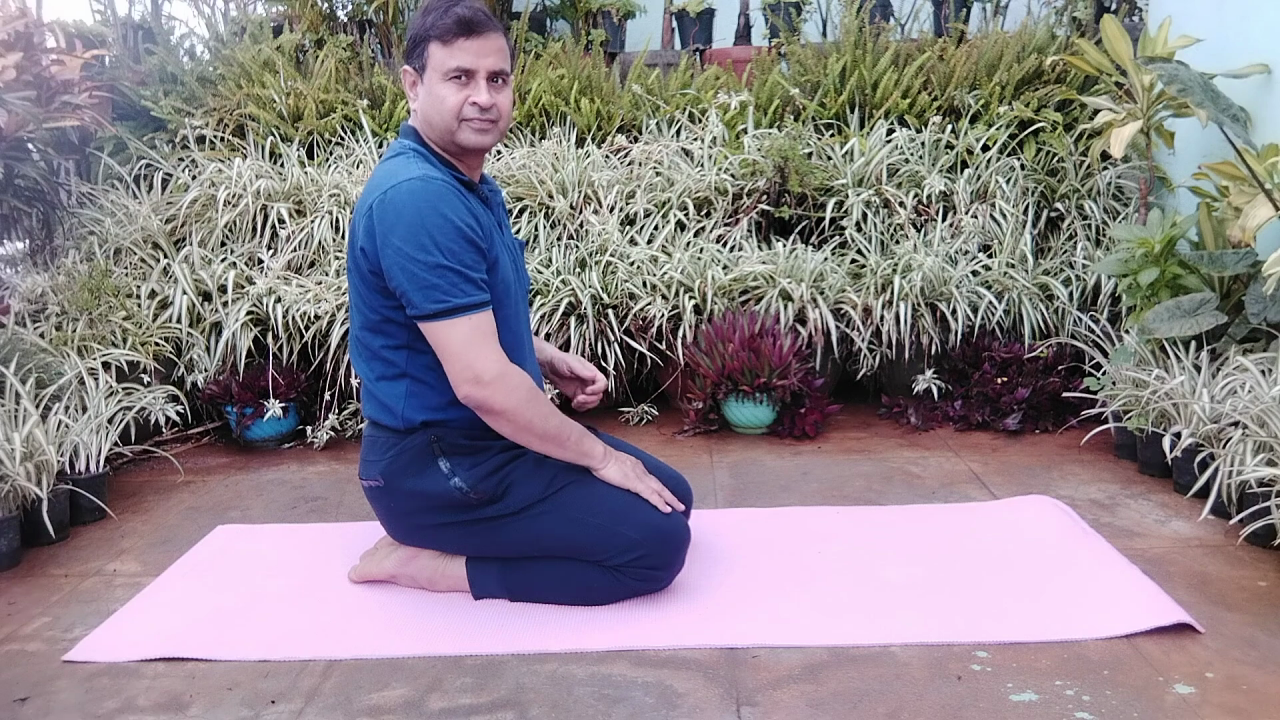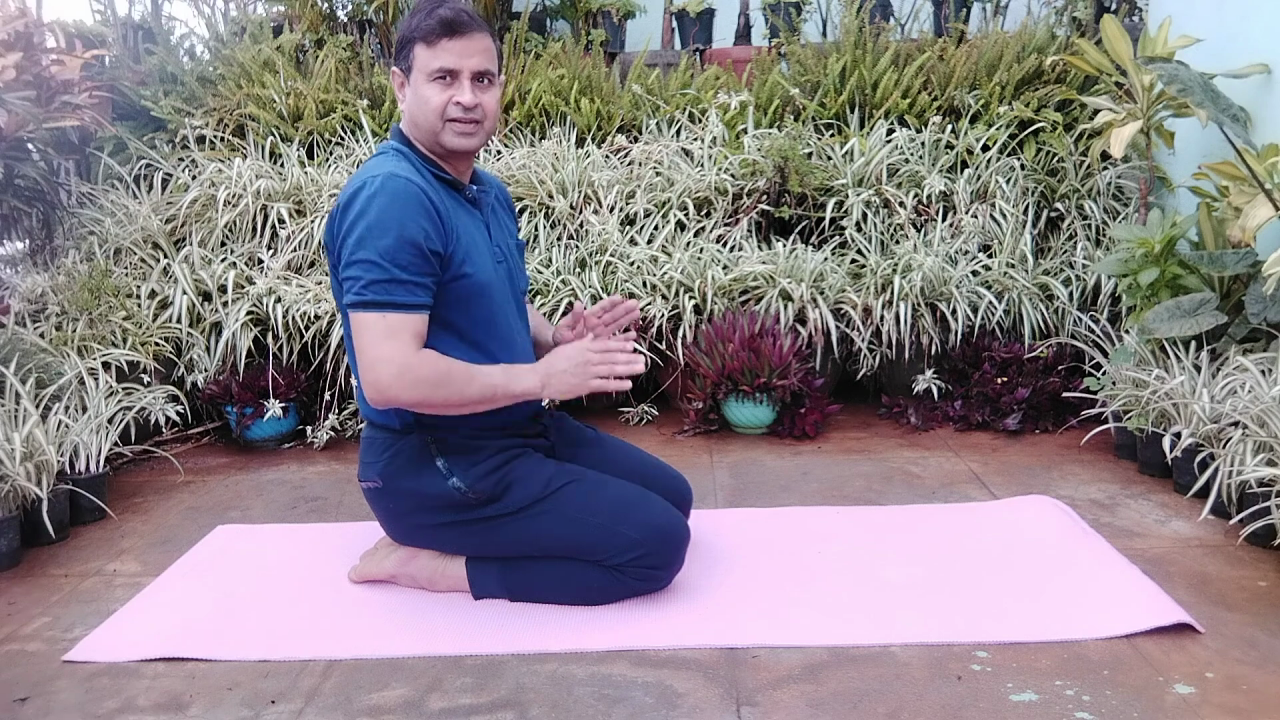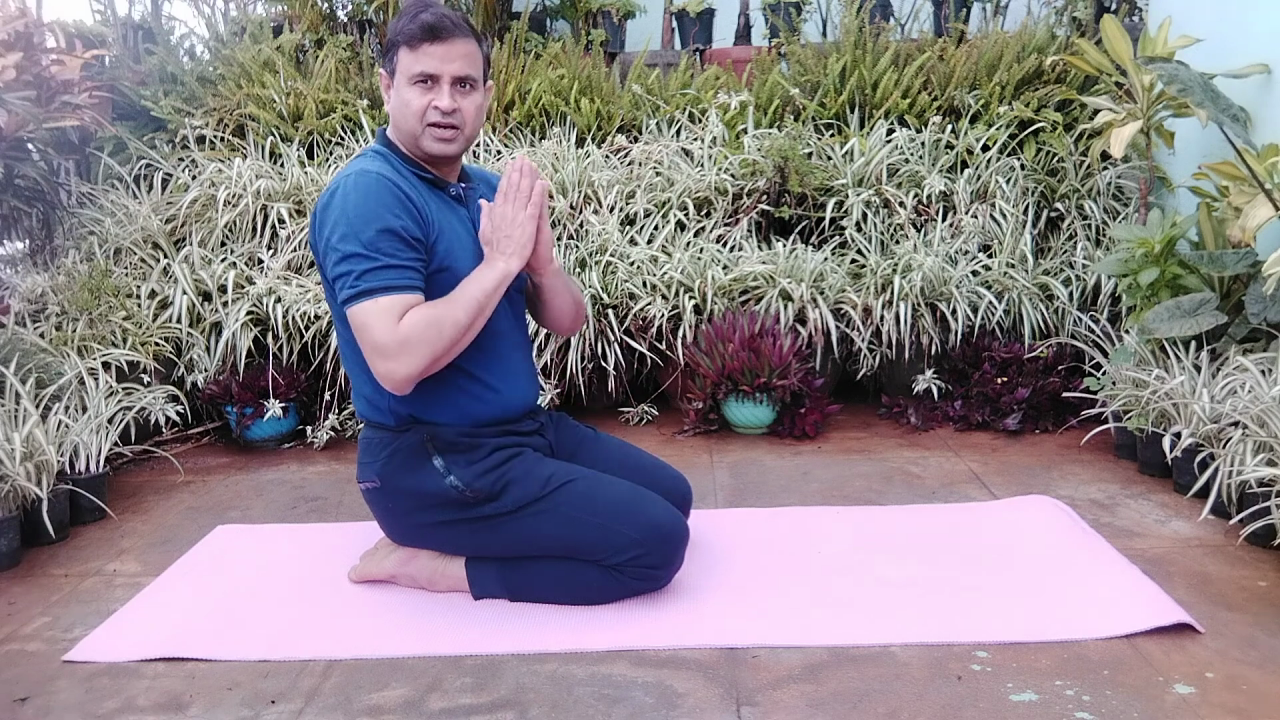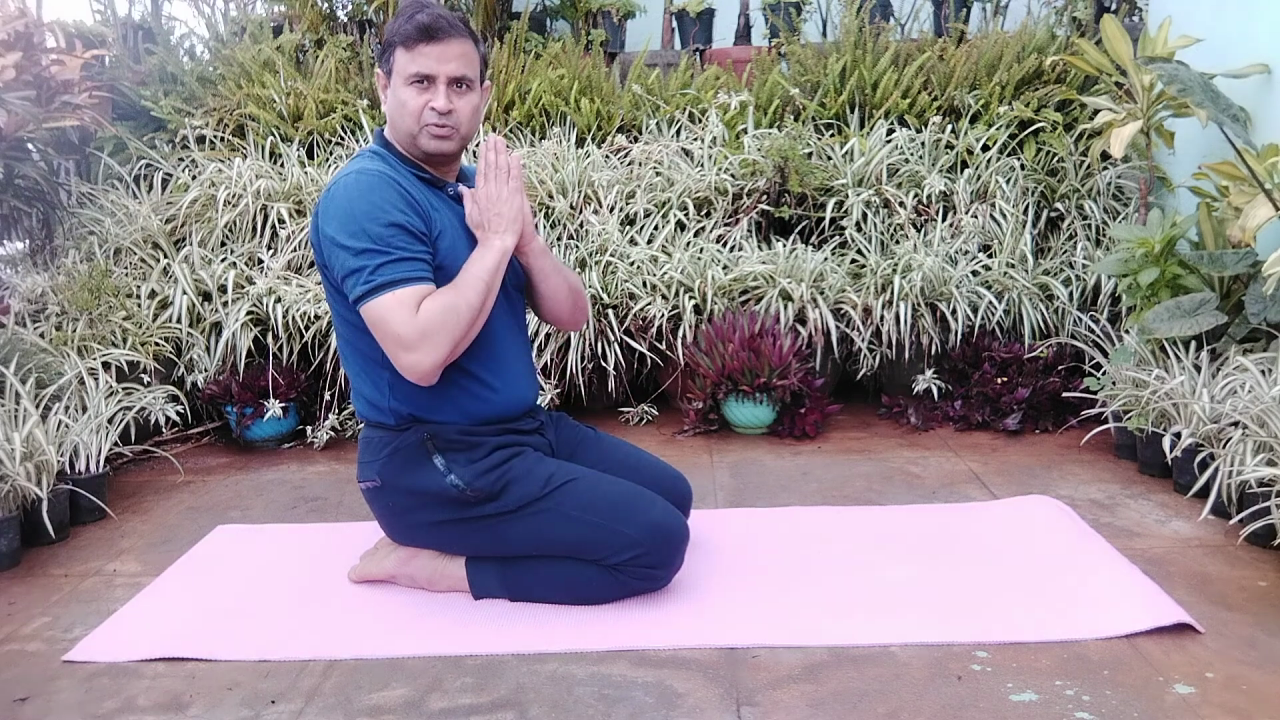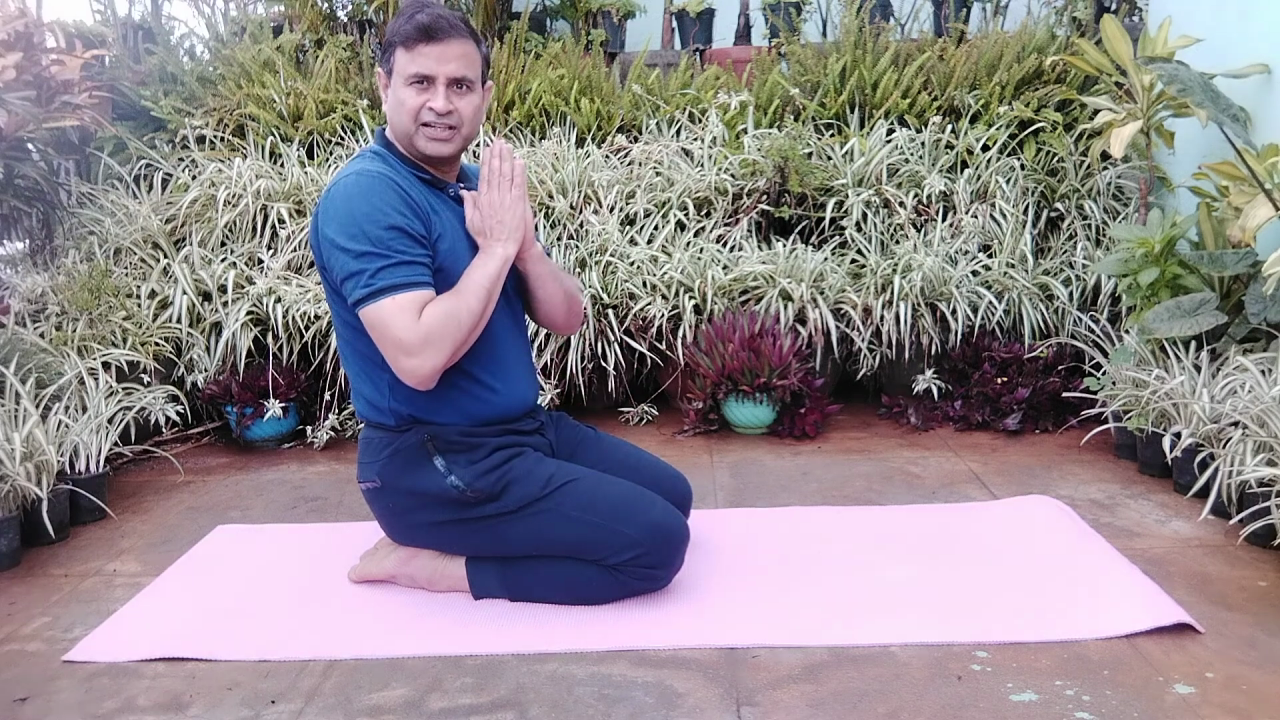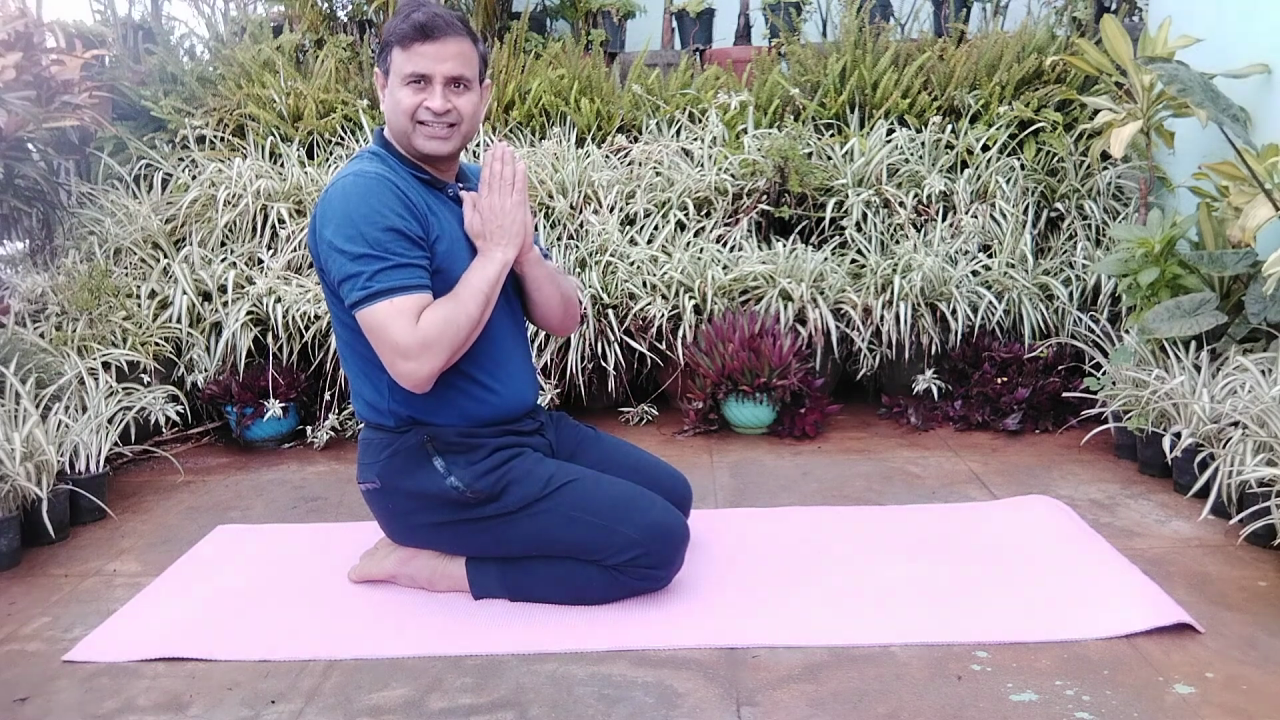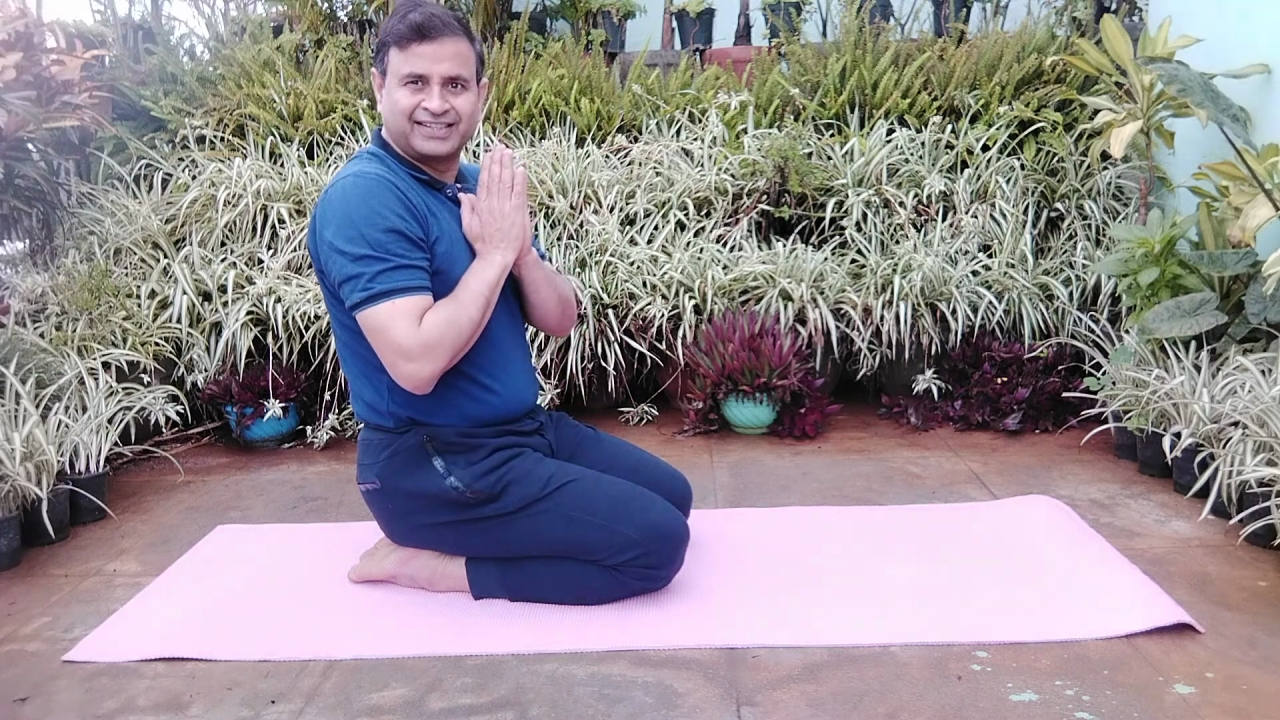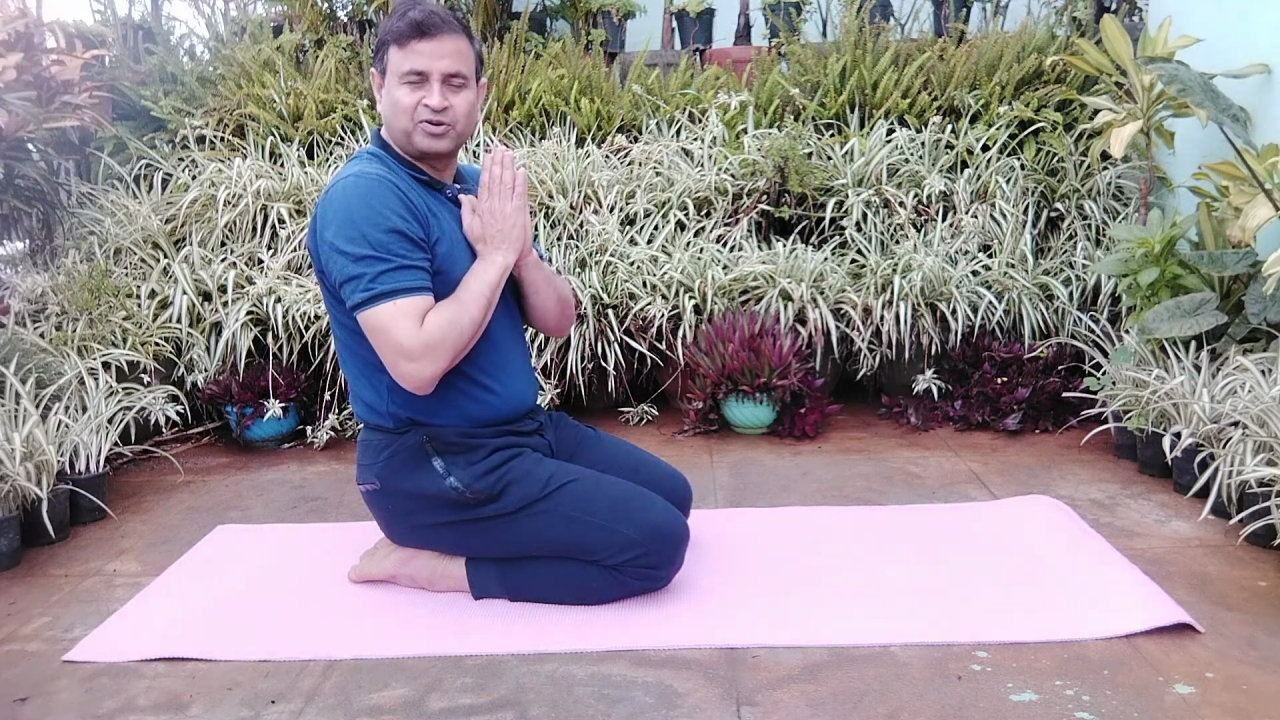
dt=0.3s
person 1, frame 1
left shoulder: (475, 188)
right shoulder: (417, 196)
right elbow: (481, 381)
left wrist: (551, 359)
right wrist: (602, 456)
left hip: (495, 436)
right hip: (437, 464)
left knee: (669, 498)
right knee: (656, 544)
left ankle: (439, 544)
right ankle: (427, 561)
person 1, frame 2
left shoulder: (488, 192)
right shoulder: (389, 196)
right elbow: (388, 379)
left wrist: (559, 340)
right wrist: (540, 377)
left hip: (504, 433)
right hip: (435, 465)
left knee: (669, 496)
right knee: (656, 542)
left ankle: (439, 545)
right ankle: (431, 562)
person 1, frame 3
left shoulder: (486, 189)
right shoulder: (366, 196)
left elbow: (567, 322)
right elbow: (398, 363)
left wrist: (538, 252)
right wrist: (503, 259)
left hip: (520, 427)
right hip: (431, 465)
left knee: (671, 495)
right knee: (656, 542)
left ankle: (449, 543)
right ankle: (428, 562)
person 1, frame 4
left shoulder: (480, 188)
right shoulder: (365, 195)
left elbow: (571, 315)
right elbow: (421, 354)
left wrist: (524, 236)
right wrist: (494, 240)
right hip: (431, 463)
left knee: (670, 495)
right knee: (656, 541)
left ankle: (442, 544)
right ankle: (424, 561)
person 1, frame 5
left shoulder: (481, 188)
right shoulder: (366, 196)
left elbow: (567, 318)
right elbow: (419, 358)
left wrist: (524, 243)
right wrist: (496, 245)
left hip: (522, 426)
right hip: (432, 464)
left knee: (671, 494)
right knee: (656, 542)
left ankle: (441, 545)
right ankle: (429, 561)
person 1, frame 6
left shoulder: (483, 188)
right shoulder: (364, 197)
left elbow: (564, 319)
right elbow: (414, 362)
left wrist: (523, 247)
right wrist: (496, 249)
left hip: (524, 426)
right hip: (433, 465)
left knee: (671, 495)
right knee: (658, 540)
left ankle: (443, 545)
right ankle: (429, 562)
person 1, frame 7
left shoulder: (479, 188)
right shoulder: (364, 199)
left elbow: (561, 320)
right elbow: (416, 363)
left wrist: (520, 249)
right wrist: (494, 253)
right hip: (432, 464)
left knee: (671, 495)
right knee: (656, 542)
left ankle: (435, 548)
right ankle: (426, 561)
person 1, frame 8
left shoulder: (478, 189)
right shoulder: (364, 199)
left elbow: (559, 320)
right elbow: (417, 364)
left wrist: (521, 251)
right wrist: (496, 253)
right hip: (431, 466)
left knee: (671, 495)
right knee: (656, 540)
left ankle: (449, 543)
right ankle: (428, 561)
